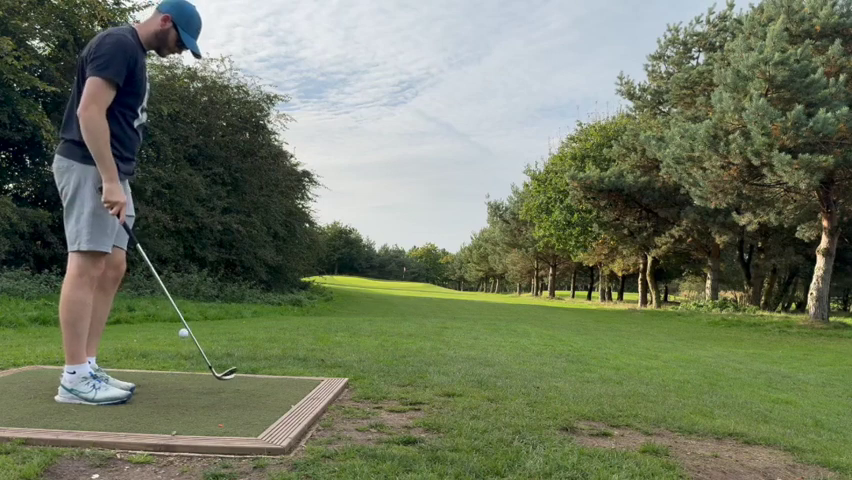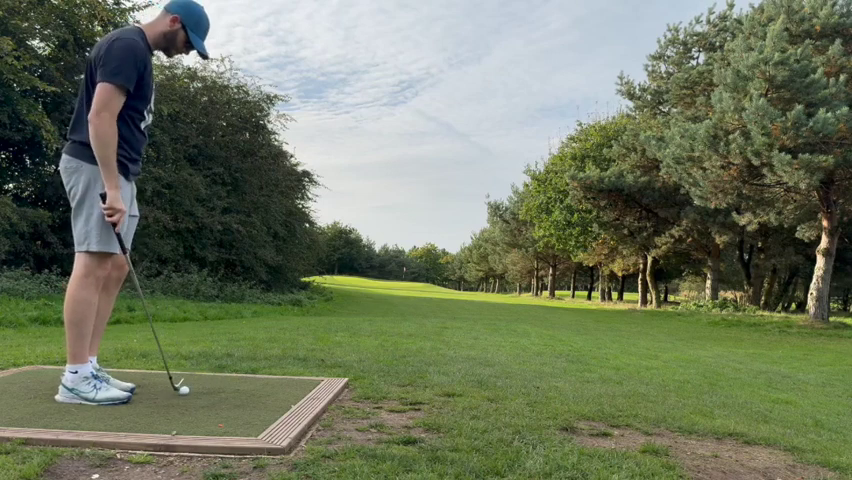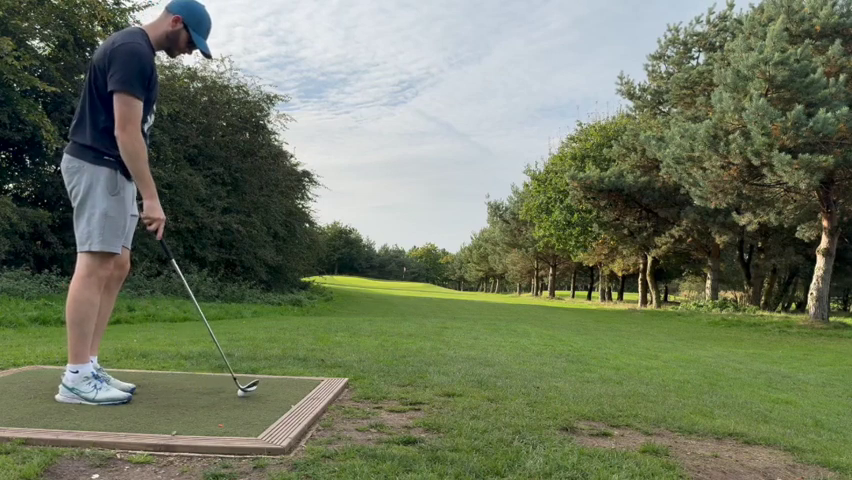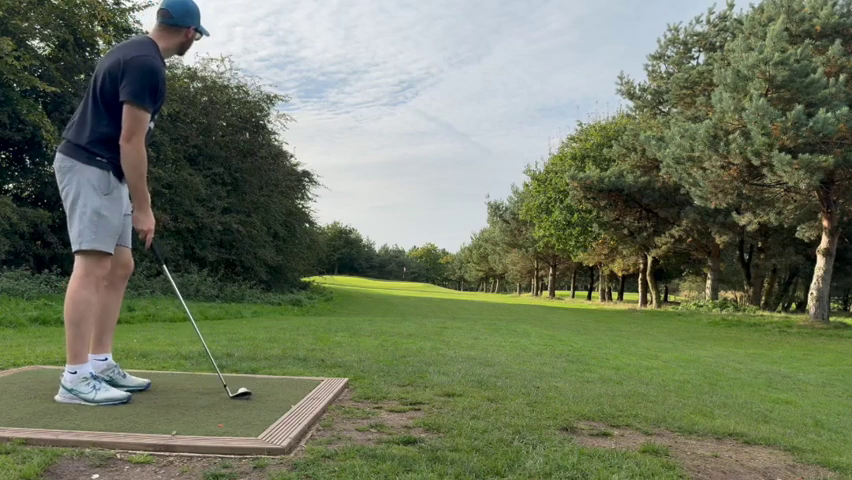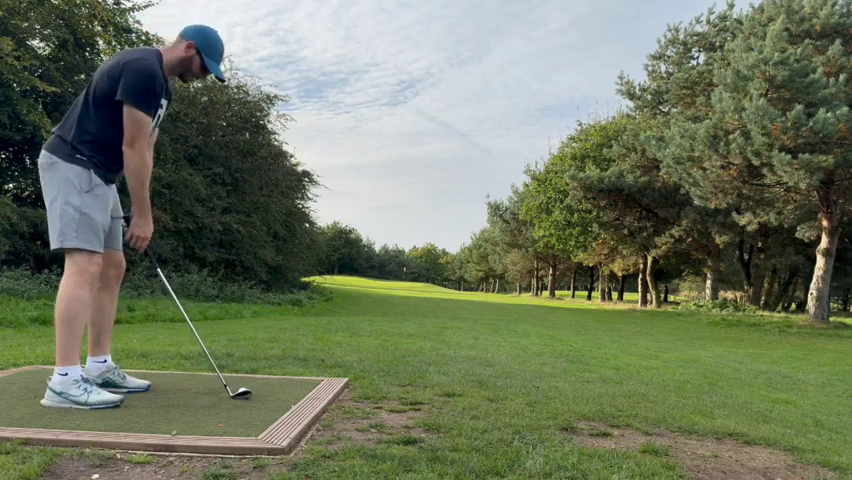
dt=0.7s
person 1, frame 1
left shoulder: (135, 52)
right shoulder: (118, 44)
right elbow: (89, 111)
right wrist: (111, 181)
left hip: (112, 173)
right hip: (88, 168)
left knee: (112, 268)
right knee: (86, 266)
left ankle: (87, 367)
right ankle: (74, 378)
person 1, frame 2
left shoulder: (138, 51)
right shoulder: (128, 46)
right elbow: (99, 118)
right wrist: (111, 187)
left hip: (117, 173)
right hip: (96, 169)
left knee: (114, 269)
right knee: (92, 266)
left ankle: (88, 368)
right ankle: (75, 378)
person 1, frame 3
left shoulder: (136, 49)
right shoulder: (133, 51)
right elbow: (126, 131)
left wrist: (137, 193)
right wrist: (151, 199)
left hip: (111, 171)
right hip: (98, 167)
left knee: (115, 269)
right knee: (93, 267)
left ankle: (89, 367)
right ankle: (75, 378)
person 1, frame 4
left shoulder: (137, 53)
right shoulder: (146, 65)
right elbow: (131, 142)
left wrist: (136, 197)
right wrist: (143, 208)
left hip: (101, 169)
right hip: (89, 167)
left knee: (119, 268)
right knee: (92, 268)
left ankle: (100, 364)
right ankle: (75, 378)
person 1, frame 5
left shoulder: (161, 83)
right shoulder: (143, 70)
left elbow: (145, 150)
right elbow: (133, 149)
left wrist: (139, 212)
right wrist: (143, 215)
left hip: (95, 173)
right hip: (72, 166)
left knee: (112, 268)
right knee: (85, 266)
left ankle: (99, 366)
right ankle: (64, 381)
